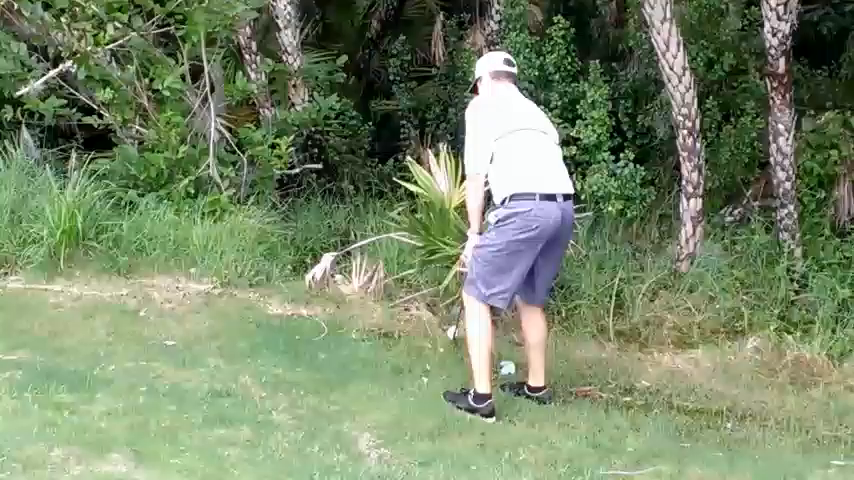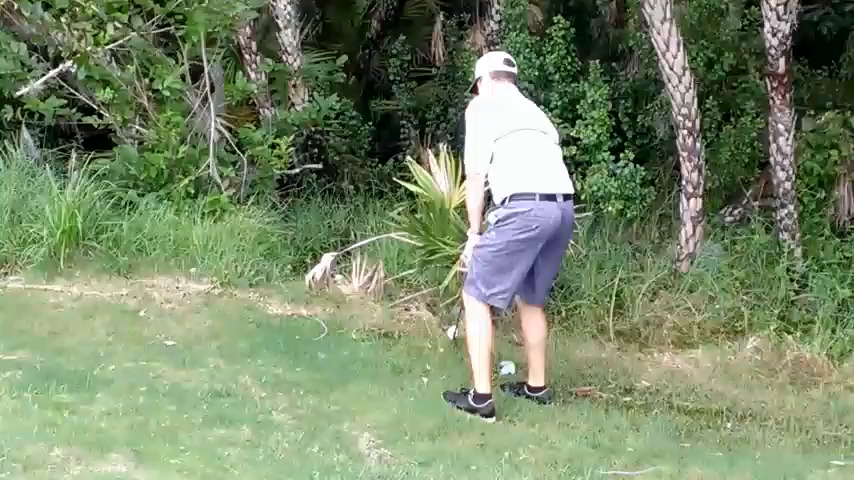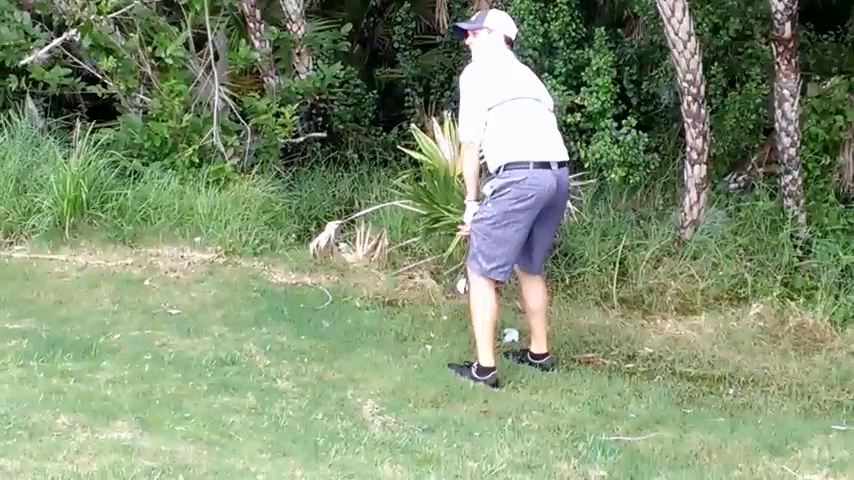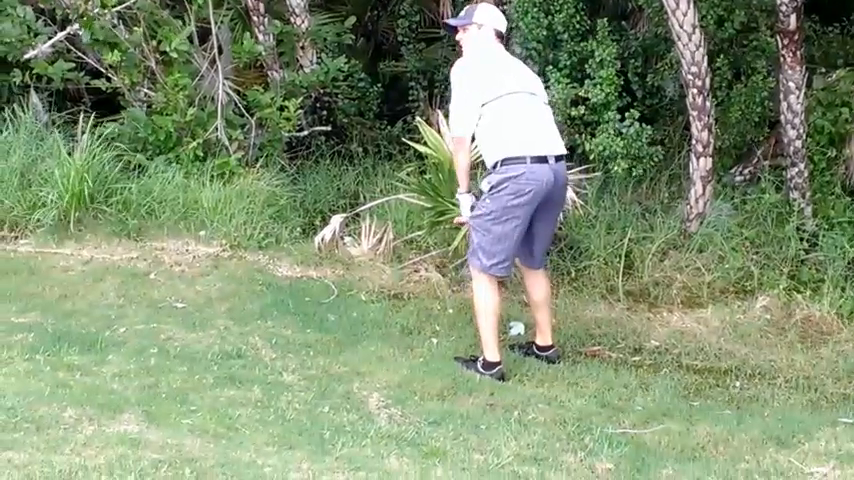
dt=0.3s
person 1, frame 1
left shoulder: (483, 105)
right shoulder: (534, 110)
left elbow: (475, 175)
left wrist: (474, 234)
left hip: (525, 207)
right hip: (563, 206)
left knee: (476, 296)
right knee: (530, 300)
left ankle: (481, 396)
right ankle: (537, 385)
person 1, frame 2
left shoulder: (483, 105)
right shoulder: (534, 110)
left elbow: (475, 175)
left wrist: (474, 233)
left hip: (525, 207)
right hip: (563, 206)
left knee: (476, 296)
right knee: (530, 300)
left ankle: (480, 396)
right ankle: (536, 385)
person 1, frame 3
left shoulder: (478, 71)
right shoulder: (527, 75)
left elbow: (470, 141)
left wrist: (471, 202)
left hip: (520, 176)
right hip: (558, 173)
left knee: (481, 272)
right knee: (529, 268)
left ankle: (485, 368)
right ankle: (539, 352)
person 1, frame 4
left shoulder: (468, 66)
right shoulder: (521, 68)
left elbow: (460, 137)
left wrist: (464, 192)
left hip: (517, 170)
right hip: (556, 167)
left knee: (482, 267)
right knee: (532, 262)
left ankle: (490, 362)
right ankle: (544, 344)
